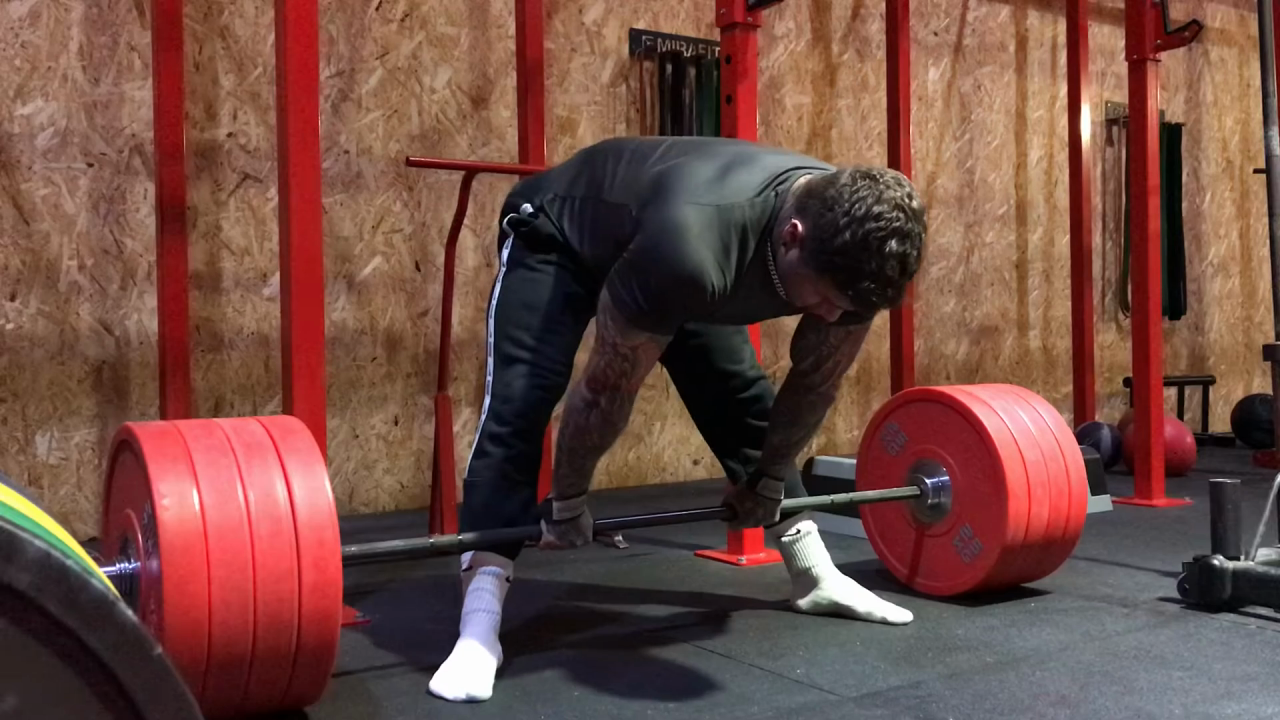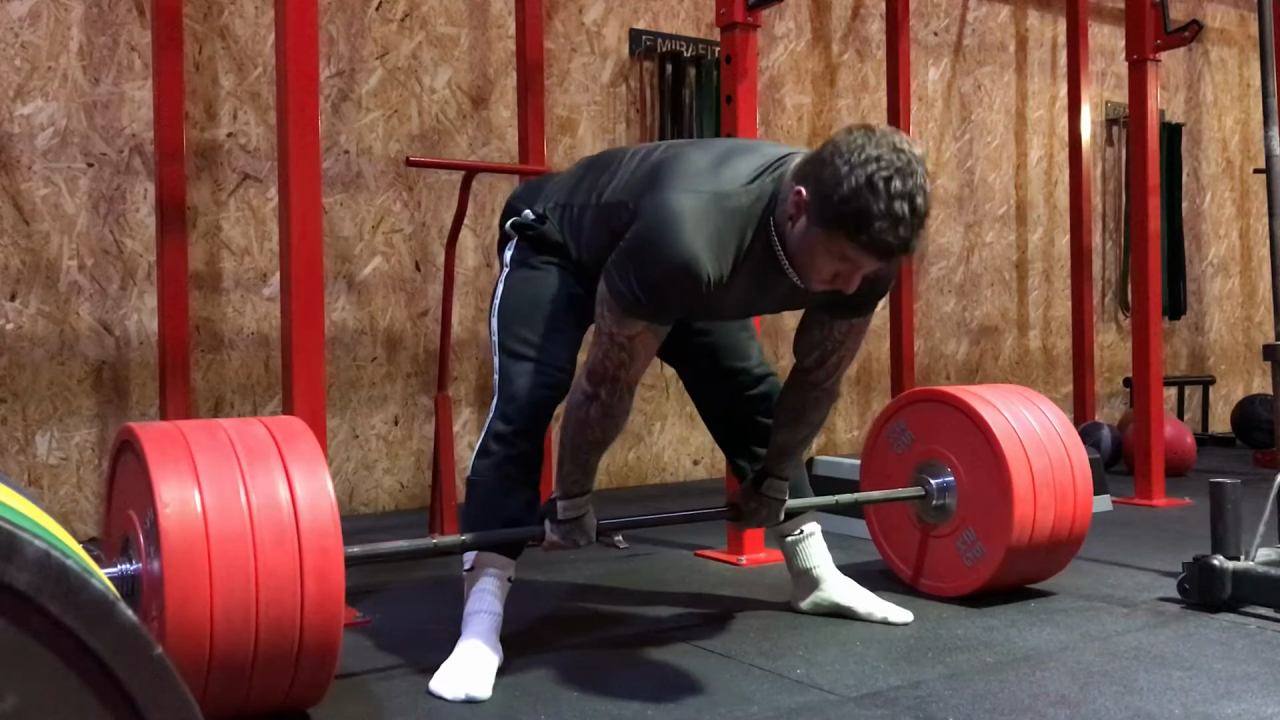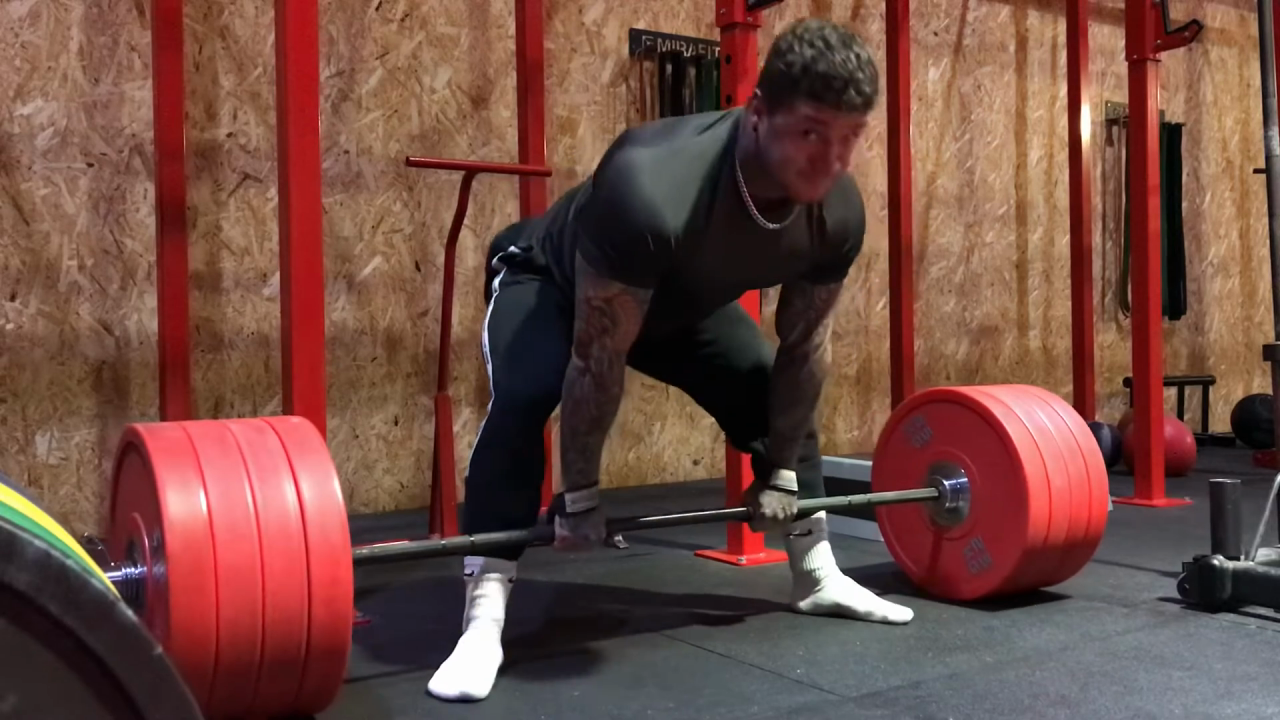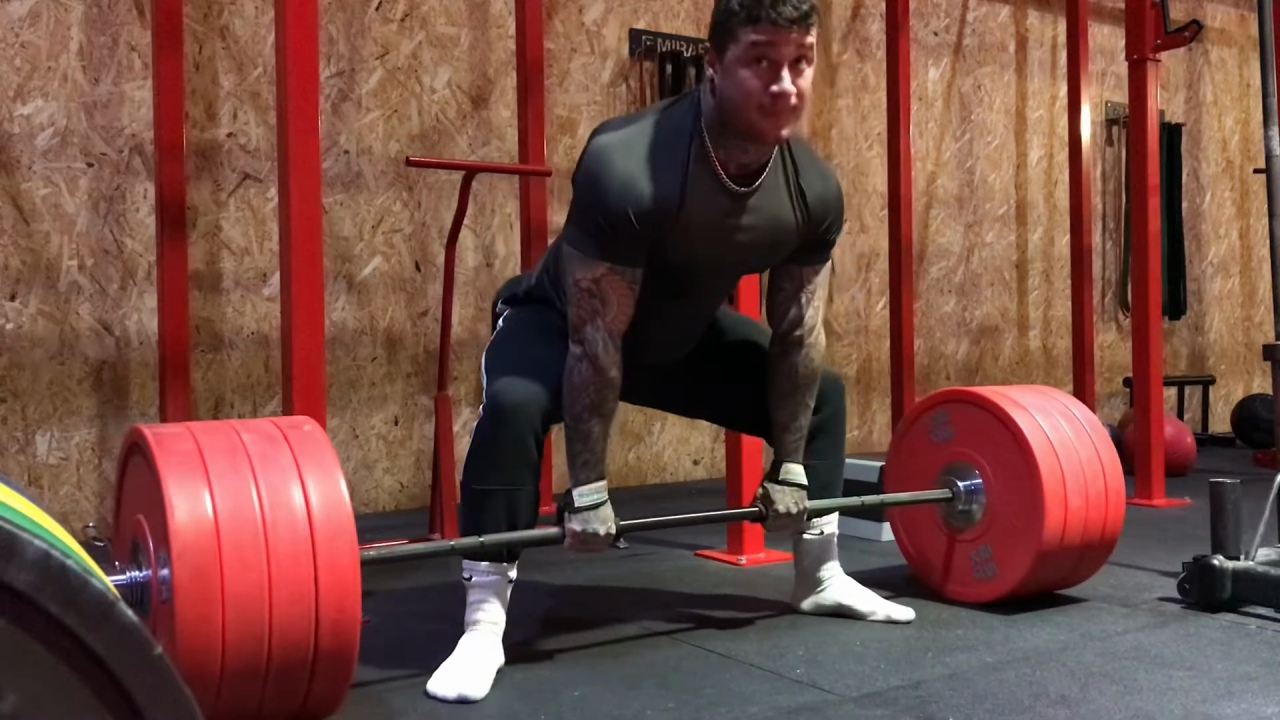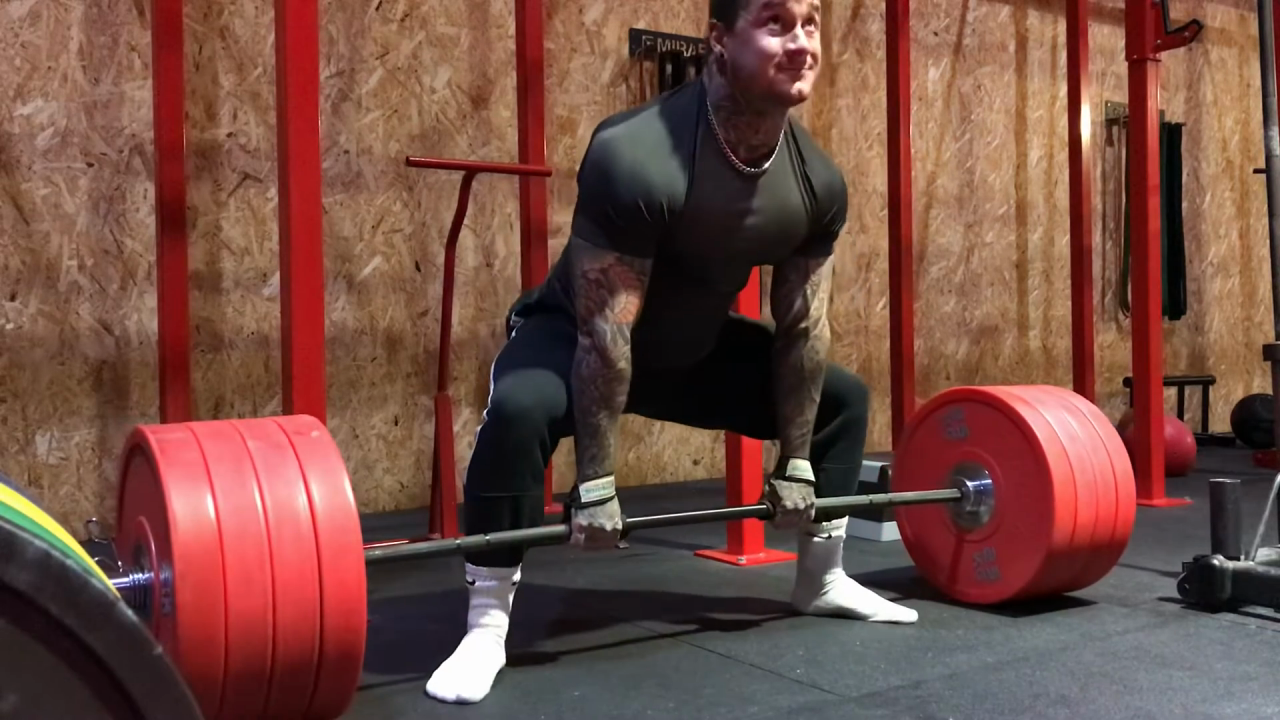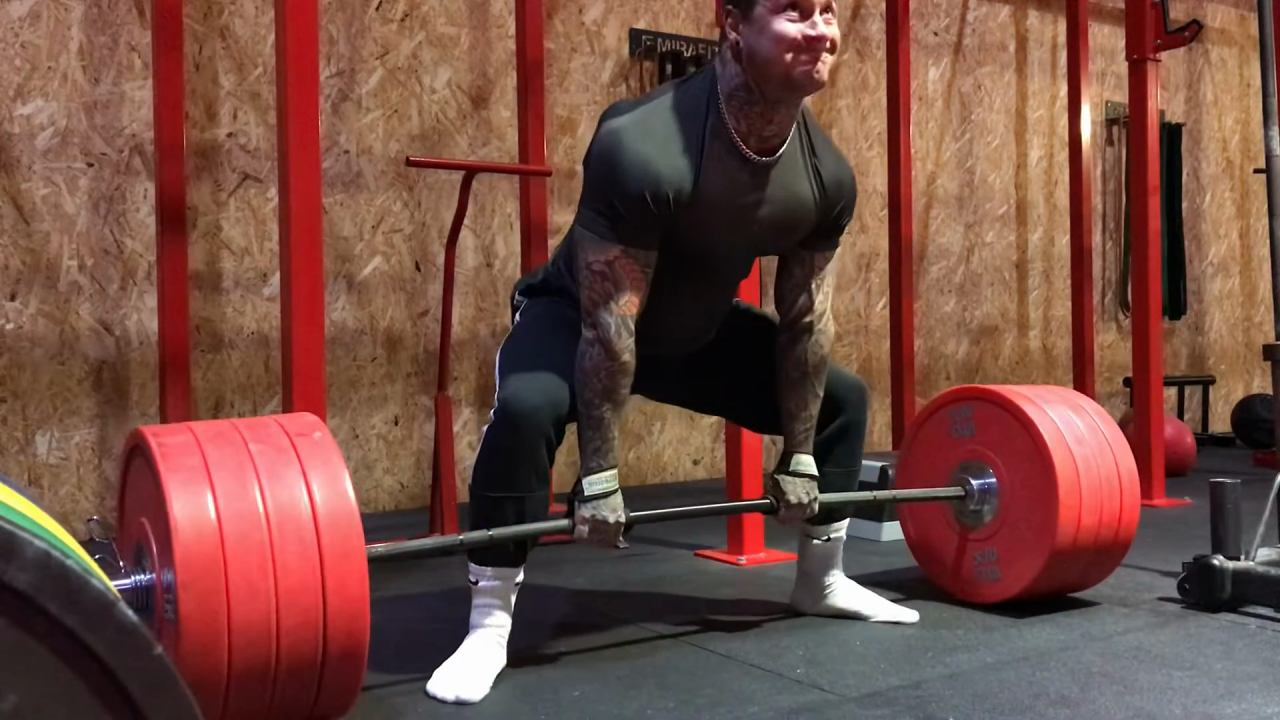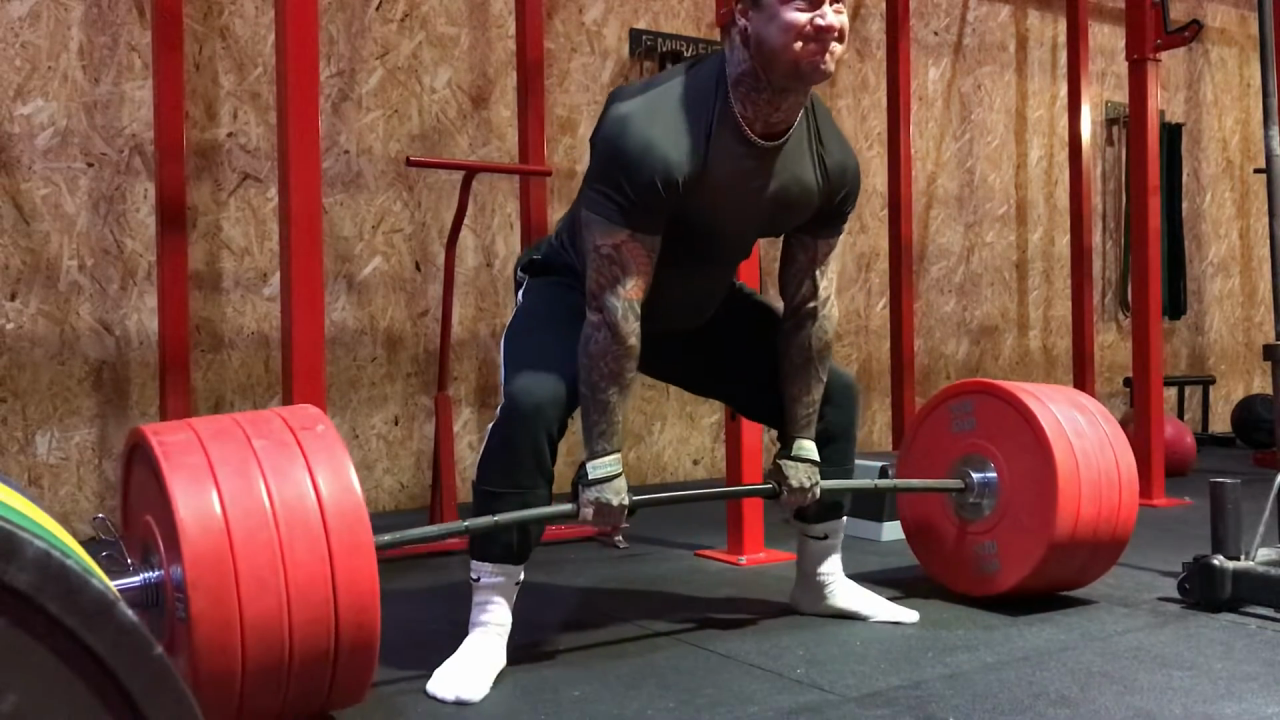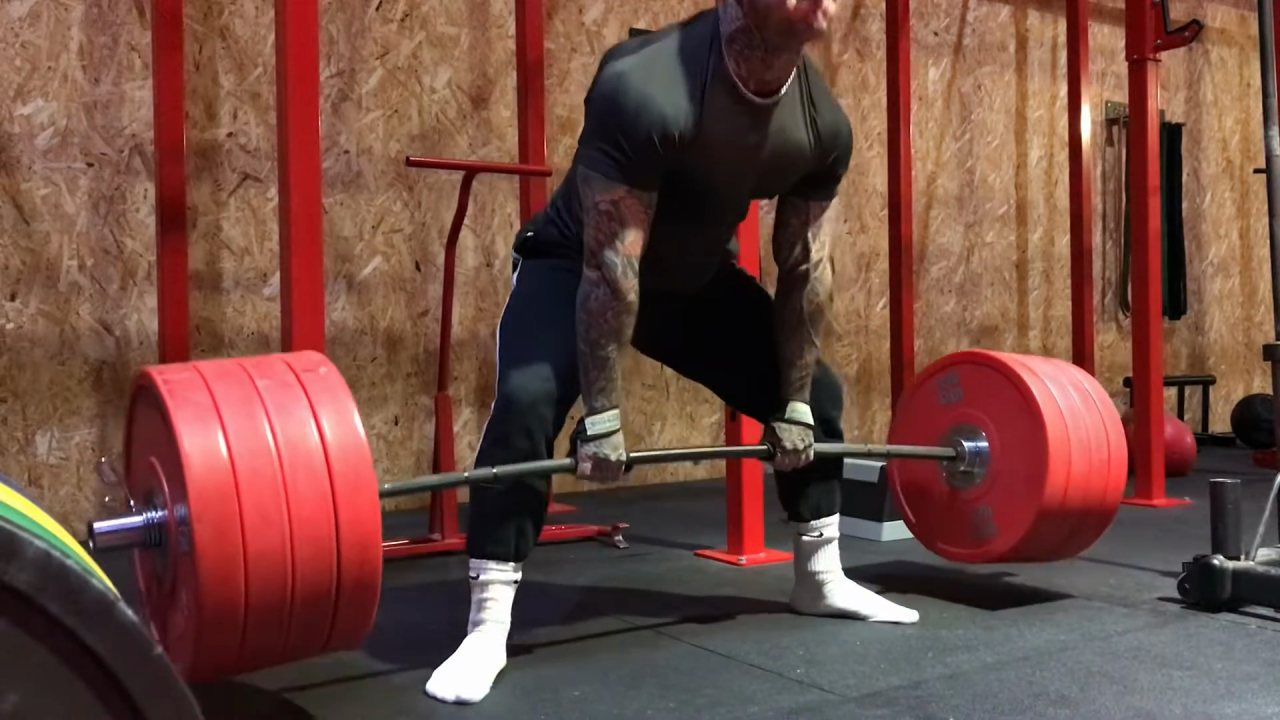
dt=0.5s
person 1, frame 1
left shoulder: (852, 248)
right shoulder: (688, 245)
left elbow: (815, 380)
right elbow: (608, 388)
left wrist: (768, 481)
right wrist: (567, 503)
left hip: (677, 266)
right hip: (557, 237)
left knee: (747, 397)
right knee: (521, 402)
left ankle: (815, 576)
right ankle: (480, 620)
person 1, frame 2
left shoulder: (861, 253)
right shoulder: (688, 233)
left elbow: (816, 377)
right elbow: (608, 385)
left wrist: (774, 481)
right wrist: (572, 503)
right hip: (557, 246)
left knee: (756, 394)
right knee: (527, 402)
left ankle: (816, 577)
right ankle: (481, 623)
person 1, frame 3
left shoulder: (838, 213)
right shoulder: (652, 188)
left elbow: (802, 349)
right elbow: (598, 360)
left wrist: (781, 471)
right wrist: (580, 495)
left hip: (680, 301)
right hip: (549, 281)
left knee: (775, 398)
right knee: (523, 401)
left ankle: (818, 577)
right ankle: (484, 618)
person 1, frame 4
left shoulder: (813, 191)
right shoulder: (626, 167)
left elbow: (797, 335)
right elbow: (595, 341)
left wrist: (789, 467)
right wrist: (588, 490)
left hip: (683, 334)
right hip: (559, 321)
left knee: (819, 393)
right knee: (515, 403)
left ankle: (819, 578)
right ankle: (484, 620)
person 1, frame 5
left shoulder: (817, 180)
right shoulder: (636, 157)
left elbow: (802, 328)
right elbow: (605, 335)
left wrist: (795, 463)
right wrist: (596, 485)
left hip: (696, 344)
right hip: (573, 333)
left knee: (841, 395)
right knee: (520, 410)
left ankle: (822, 580)
right ankle: (487, 624)
person 1, frame 6
left shoulder: (827, 174)
right shoulder: (643, 147)
left elbow: (806, 320)
right elbow: (609, 325)
left wrist: (799, 459)
right wrist: (599, 480)
left hip: (699, 325)
right hip: (577, 312)
left knee: (841, 396)
right knee: (528, 407)
left ankle: (822, 581)
right ankle: (489, 625)
person 1, frame 7
left shoulder: (831, 160)
right shoulder: (651, 131)
left elbow: (810, 306)
right elbow: (614, 310)
left wrist: (801, 445)
right wrist: (604, 463)
left hip: (701, 302)
right hip: (578, 289)
left knee: (831, 392)
right knee: (534, 403)
left ankle: (821, 578)
right ankle: (489, 625)
person 1, frame 8
left shoulder: (822, 122)
right shoulder: (647, 88)
left elbow: (805, 270)
right elbow: (610, 266)
left wrist: (793, 407)
right wrist: (602, 421)
left hip: (697, 274)
right hip: (573, 262)
left knee: (815, 393)
right knee: (527, 401)
left ankle: (822, 579)
right ankle: (488, 626)
